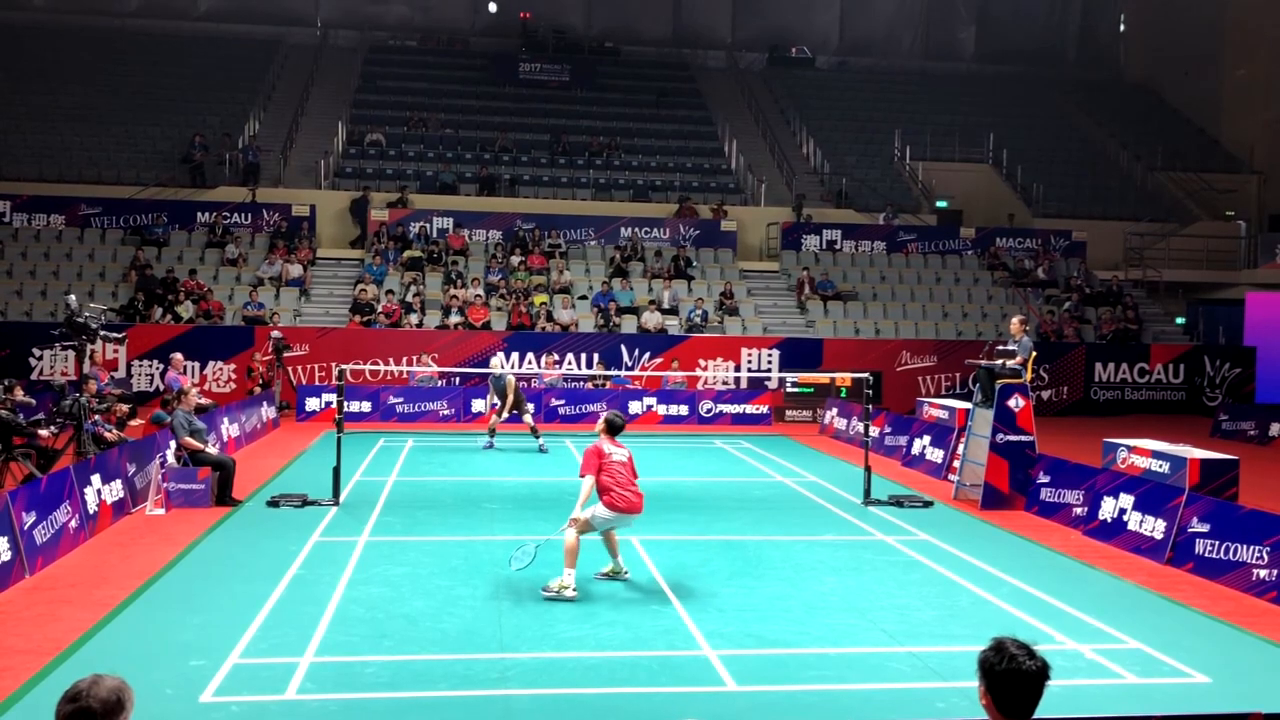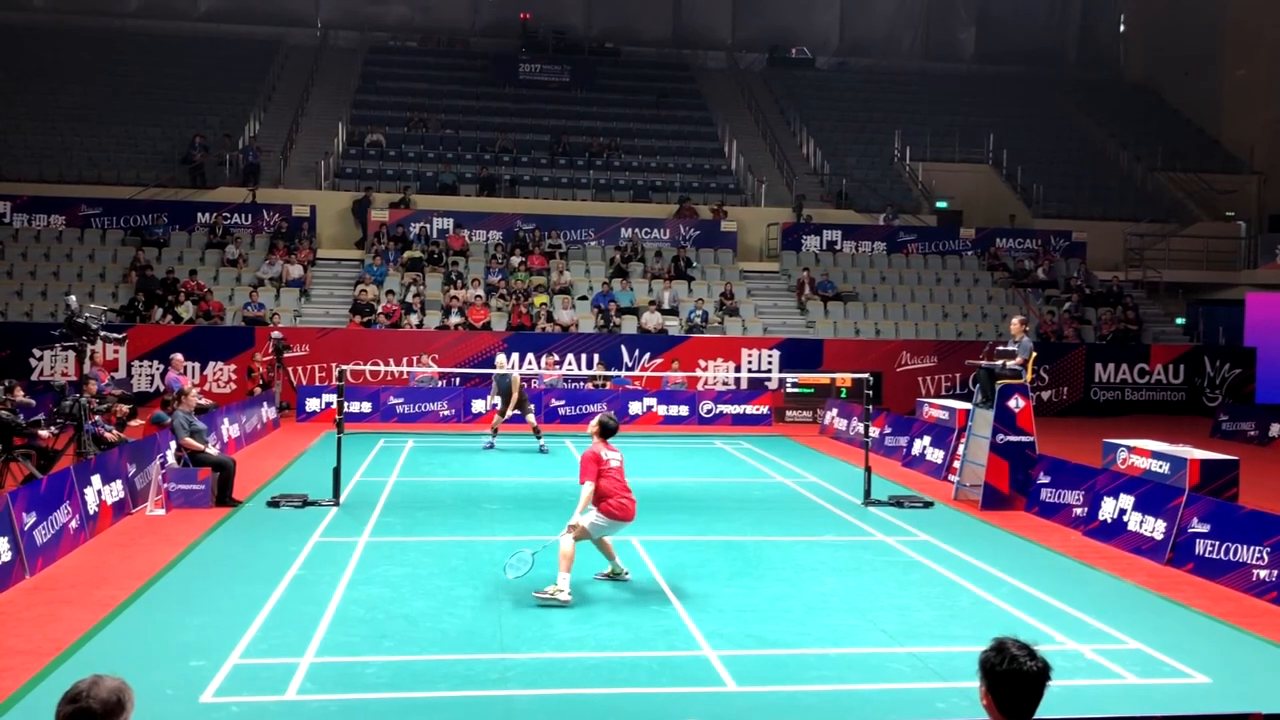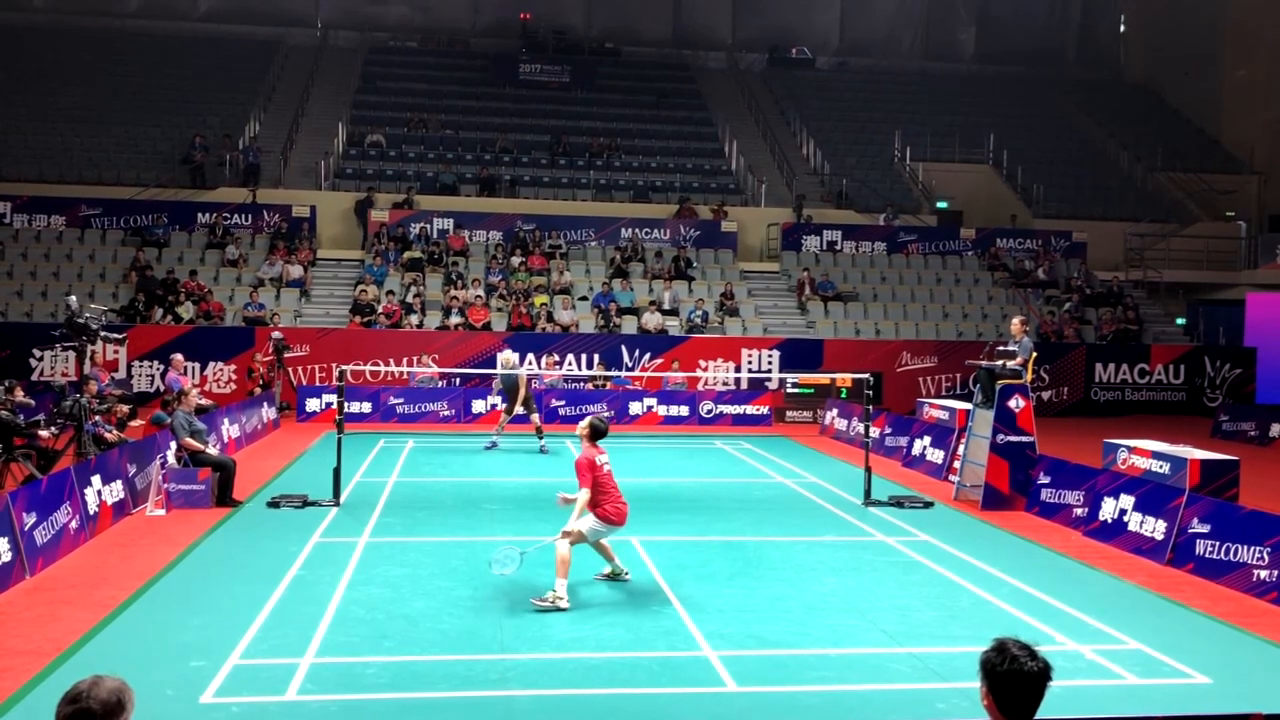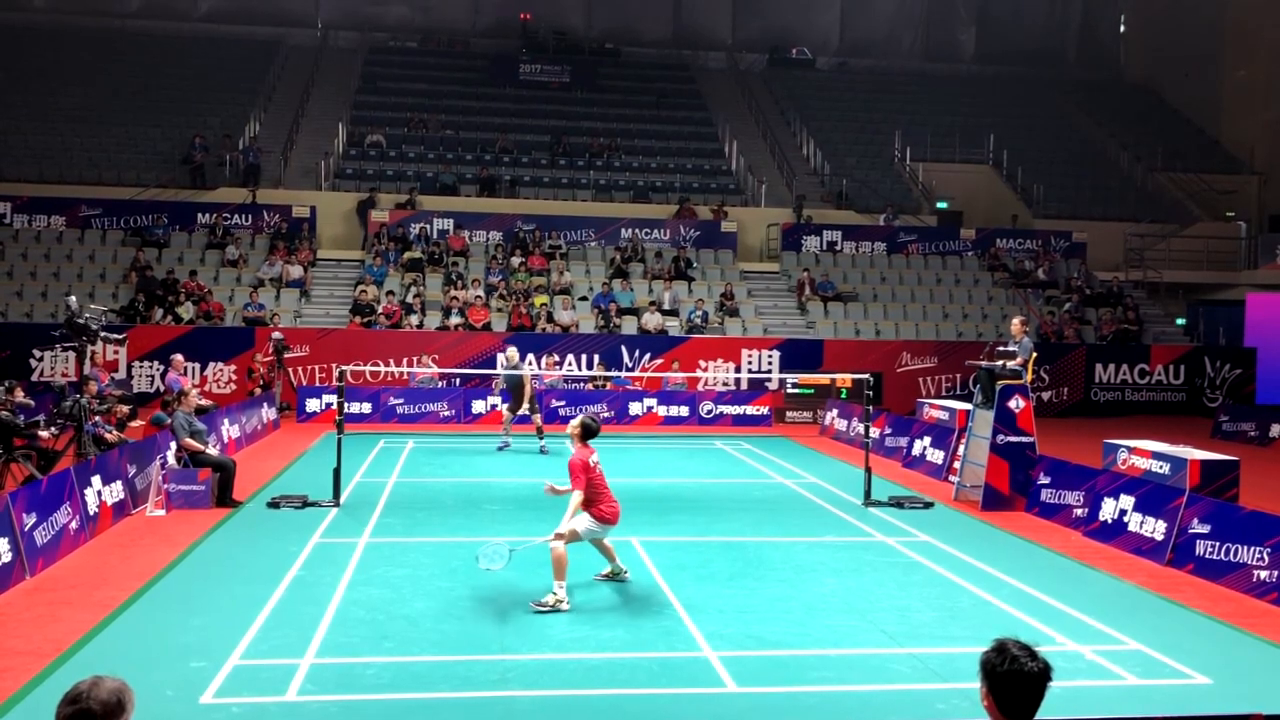
dt=0.3s
person 1, frame 1
left shoulder: (595, 449)
right shoulder: (625, 450)
left elbow: (589, 481)
left wrist: (577, 509)
left hip: (616, 504)
right hip: (636, 505)
left knee: (573, 530)
right knee: (604, 526)
left ankle: (567, 584)
right ankle: (618, 569)
person 1, frame 2
left shoulder: (591, 453)
right shoulder: (616, 452)
left elbow: (589, 487)
left wrist: (577, 515)
right wrist: (596, 506)
left hip: (612, 511)
right hip: (628, 510)
left knee: (568, 536)
right knee: (595, 532)
left ankle: (562, 589)
right ankle: (618, 570)
person 1, frame 3
left shoulder: (584, 458)
right shoulder: (600, 453)
left elbow: (586, 493)
left wrist: (571, 522)
right wrist: (574, 498)
left hip: (606, 515)
right hip: (619, 511)
left knee: (563, 540)
right knee: (590, 535)
left ankle: (559, 595)
right ankle: (618, 570)
person 1, frame 4
left shoulder: (577, 459)
right shoulder: (589, 452)
left elbow: (579, 494)
left wrist: (564, 524)
right wrist: (562, 490)
left hip: (600, 514)
right hip: (610, 509)
left knee: (557, 540)
right knee: (594, 536)
left ankle: (559, 597)
right ankle: (618, 570)
